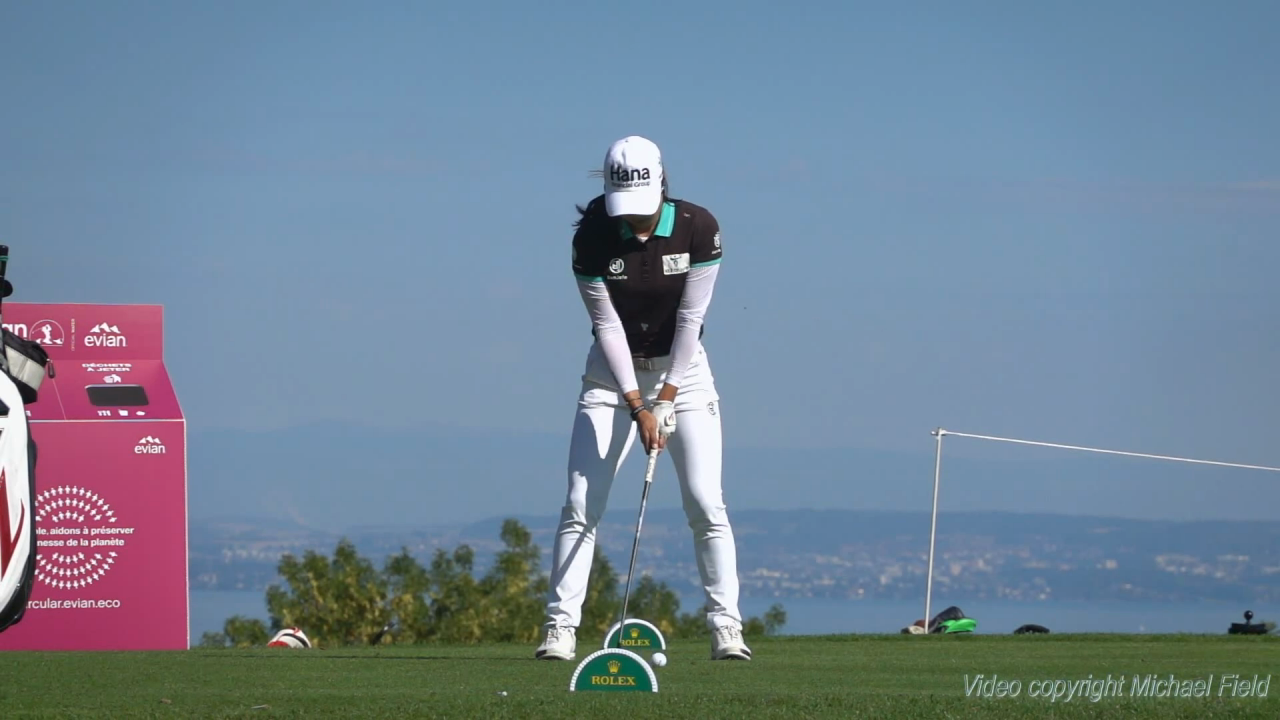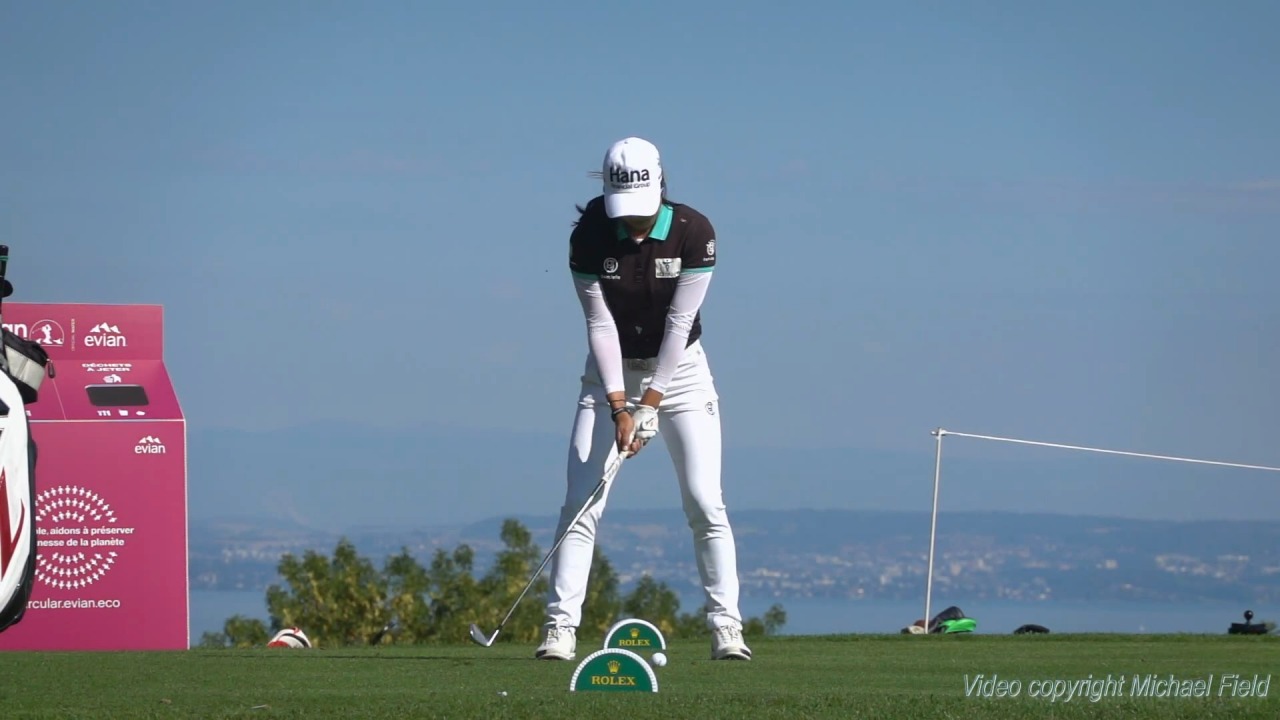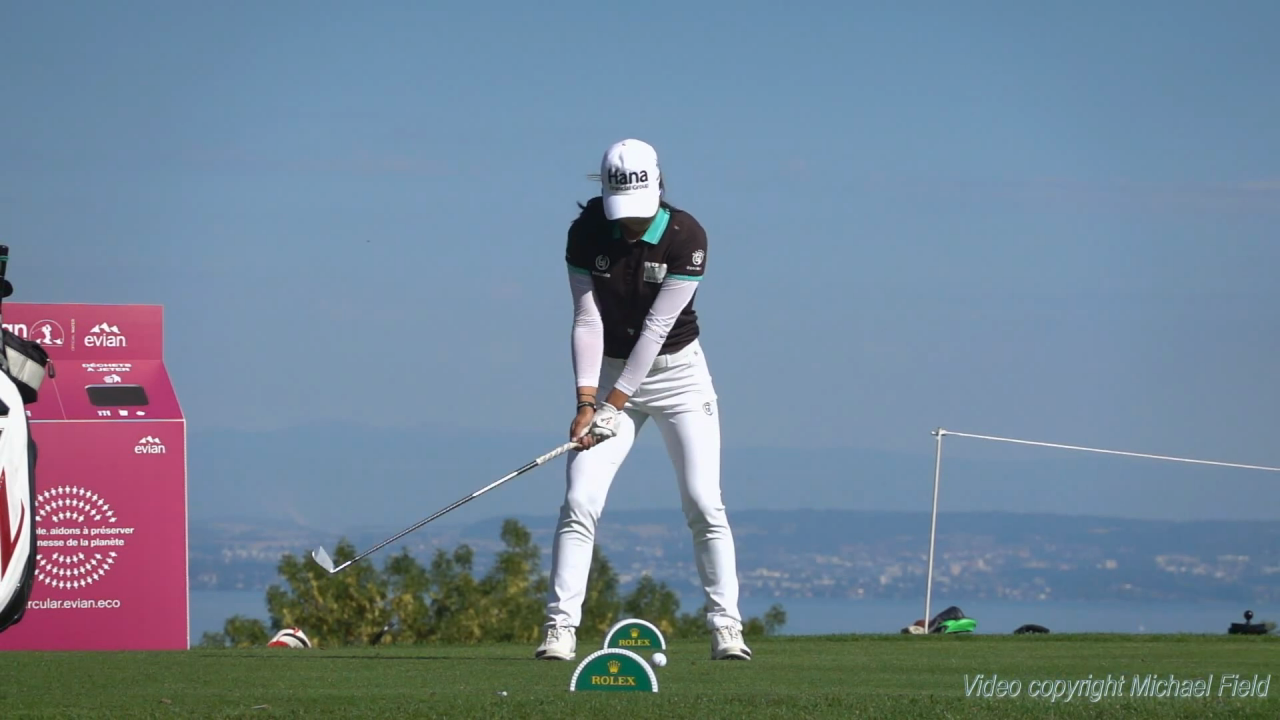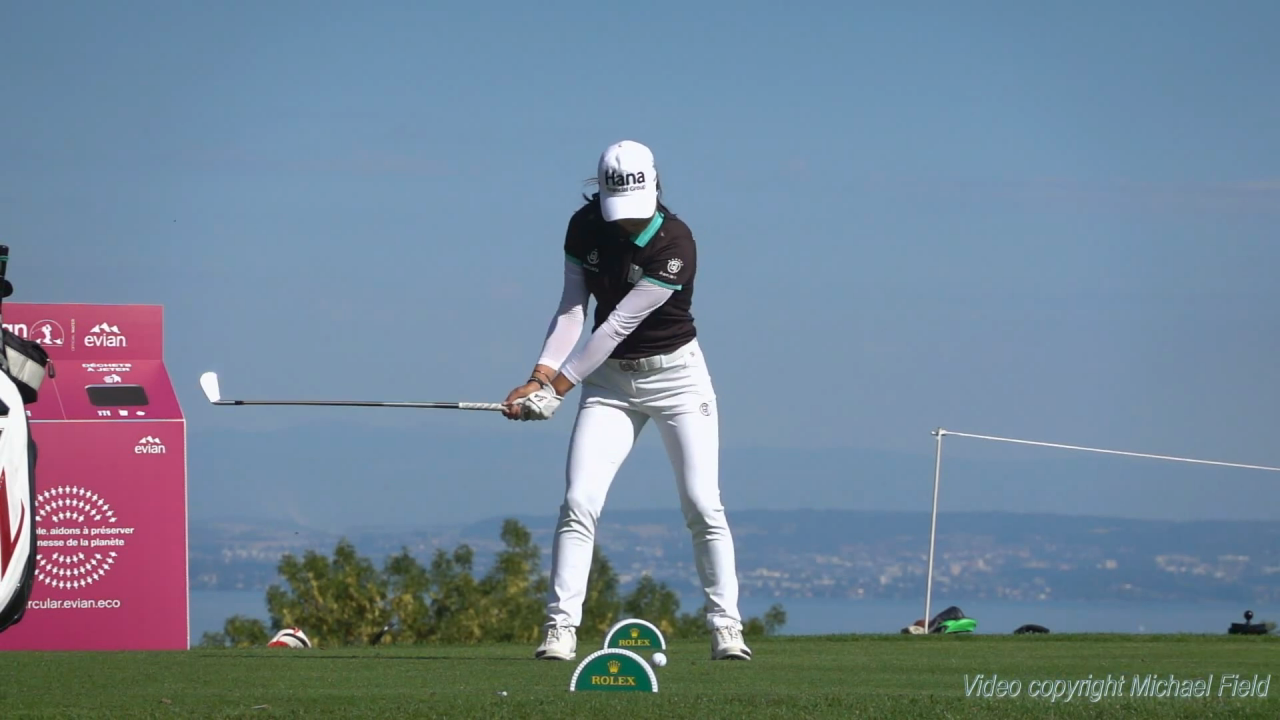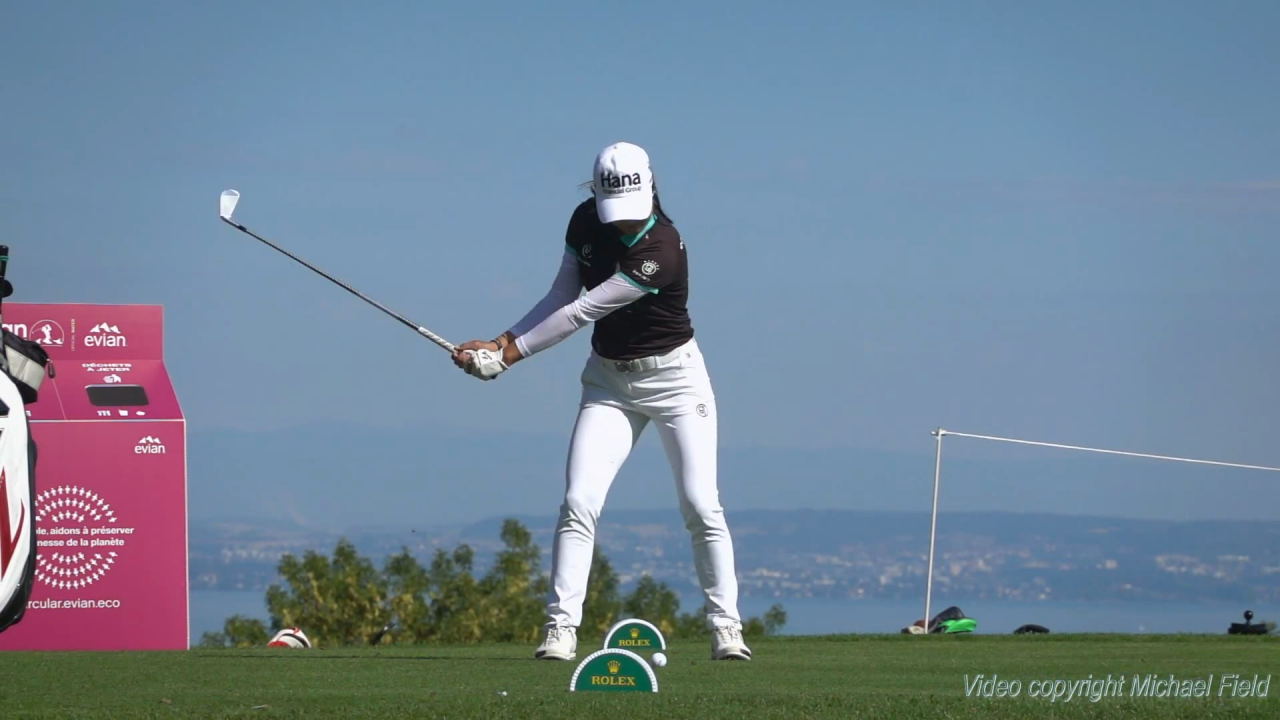
dt=0.3s
person 1, frame 1
left shoulder: (698, 227)
right shoulder: (592, 237)
left elbow: (690, 318)
right elbow: (607, 326)
left wrist: (665, 399)
right wrist: (637, 407)
left hip: (683, 370)
right hip: (613, 373)
left knee: (705, 501)
right knee: (582, 501)
left ankle: (726, 625)
right ankle: (560, 626)
person 1, frame 2
left shoulder: (693, 231)
right shoulder: (588, 236)
left elbow: (679, 322)
right elbow: (600, 325)
left wrist: (651, 403)
right wrist: (619, 408)
left hip: (679, 371)
right hip: (611, 372)
left knee: (704, 502)
right knee: (581, 501)
left ankle: (726, 626)
right ankle: (560, 626)
person 1, frame 3
left shoulder: (687, 236)
right shoulder: (586, 233)
left elbow: (656, 327)
right elbow: (588, 320)
left wrist: (609, 402)
right wrist: (584, 397)
left hip: (678, 373)
right hip: (609, 371)
left knee: (704, 503)
right knee: (579, 502)
left ankle: (727, 625)
right ankle: (560, 626)
person 1, frame 4
left shoulder: (675, 243)
right shoulder: (584, 227)
left elbow: (619, 324)
right elbow: (571, 310)
left wrist: (558, 385)
right wrist: (540, 374)
left hip: (676, 375)
right hip: (606, 377)
left knee: (702, 504)
right knee: (579, 502)
left ankle: (726, 626)
right ankle: (560, 627)
person 1, frame 5
left shoulder: (662, 249)
right shoulder: (585, 219)
left elbow: (582, 311)
right elbow: (561, 296)
left wrist: (509, 351)
right wrist: (499, 337)
left hip: (674, 377)
right hip: (608, 379)
left knee: (700, 504)
right knee: (578, 502)
left ankle: (726, 624)
right ankle: (561, 627)
